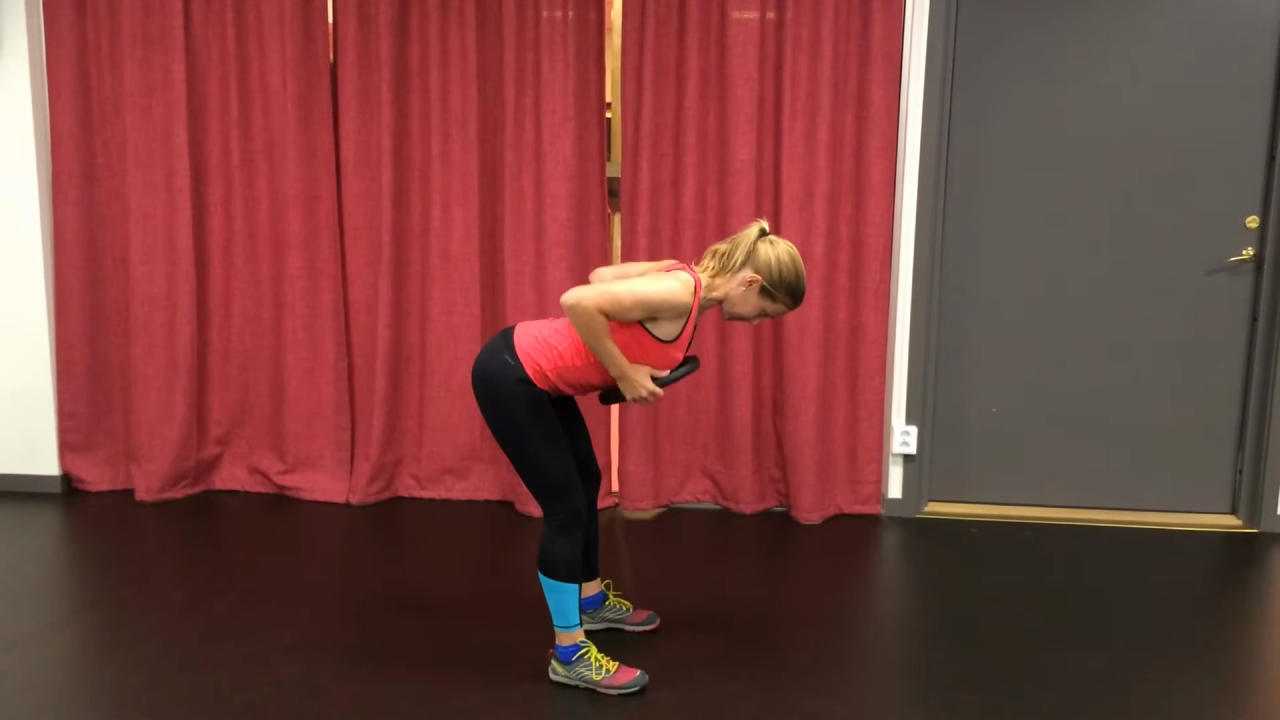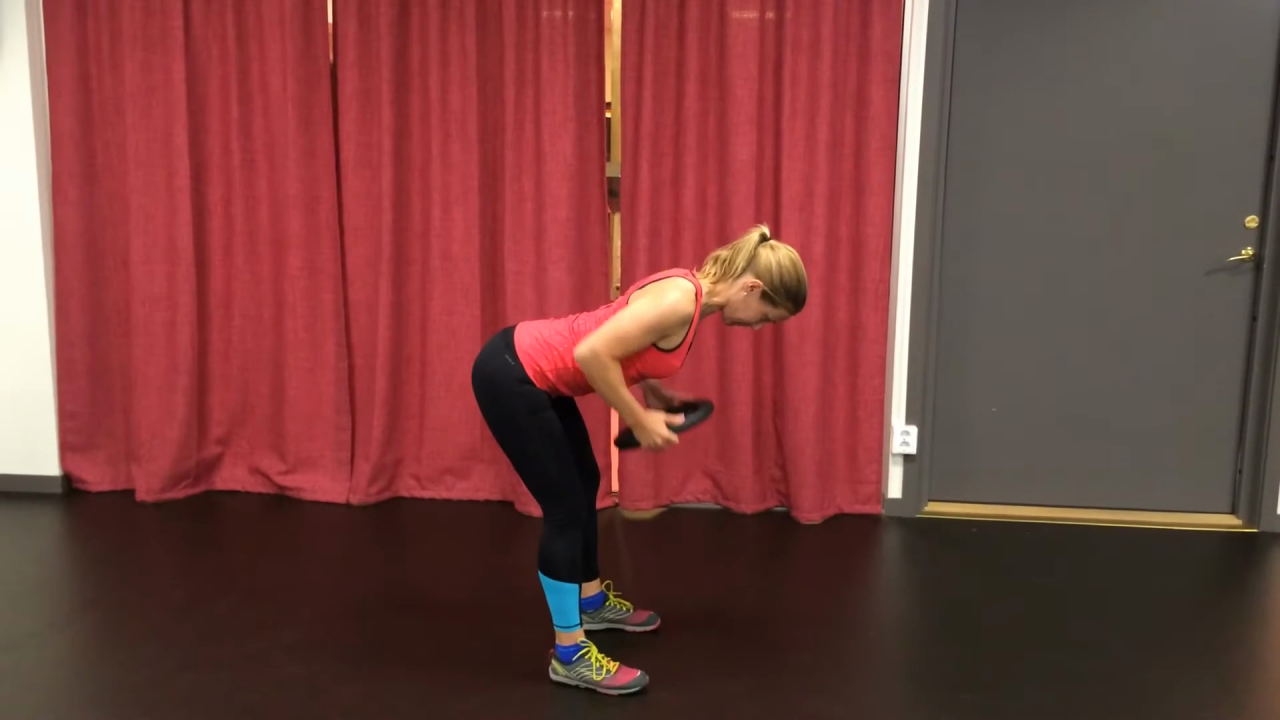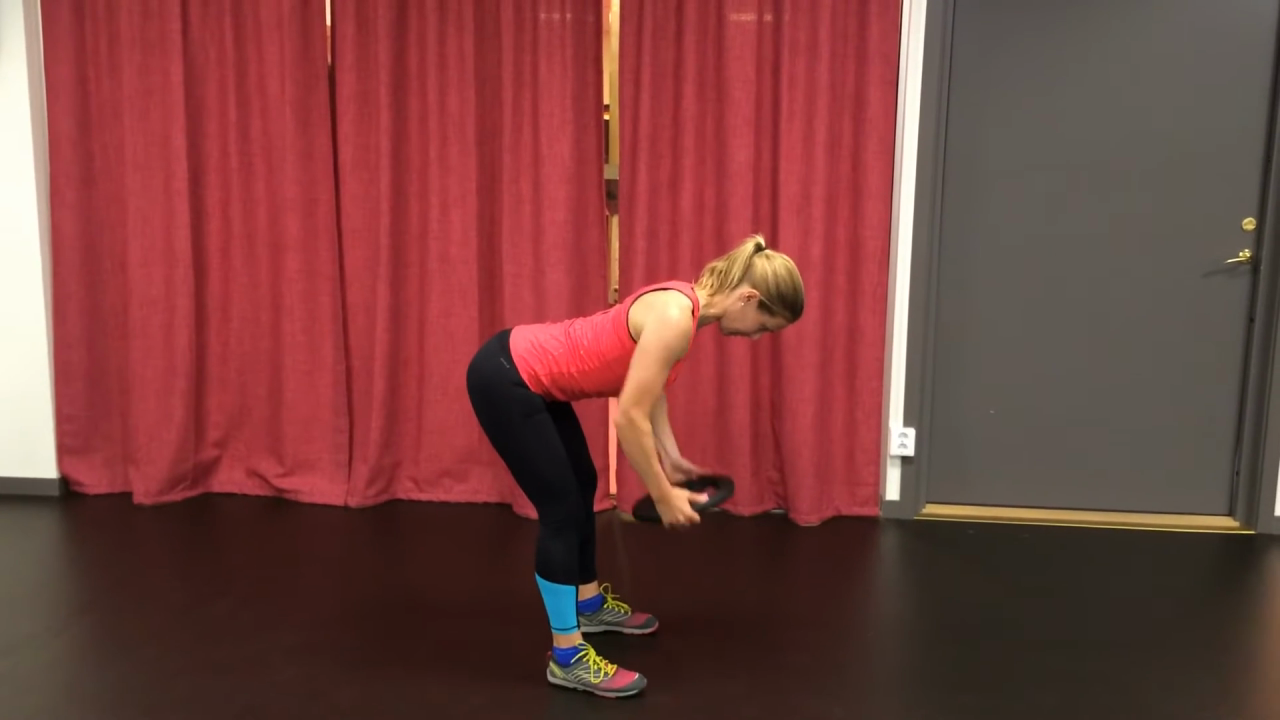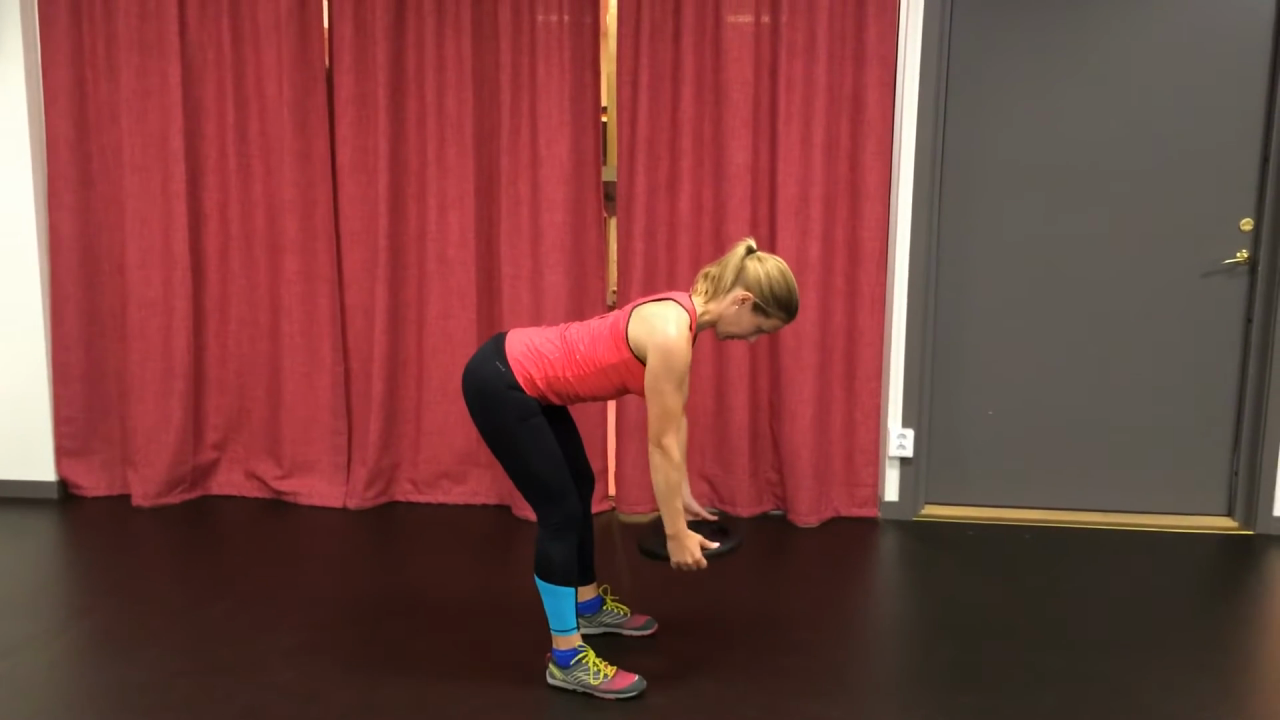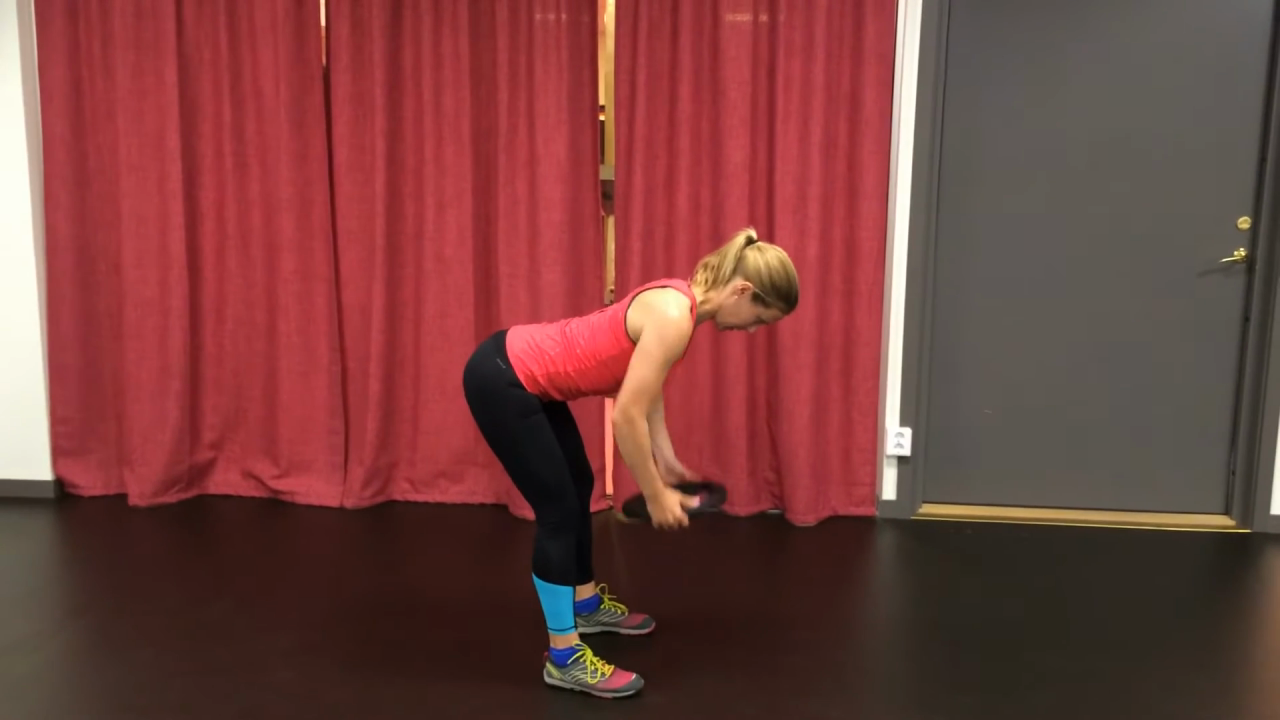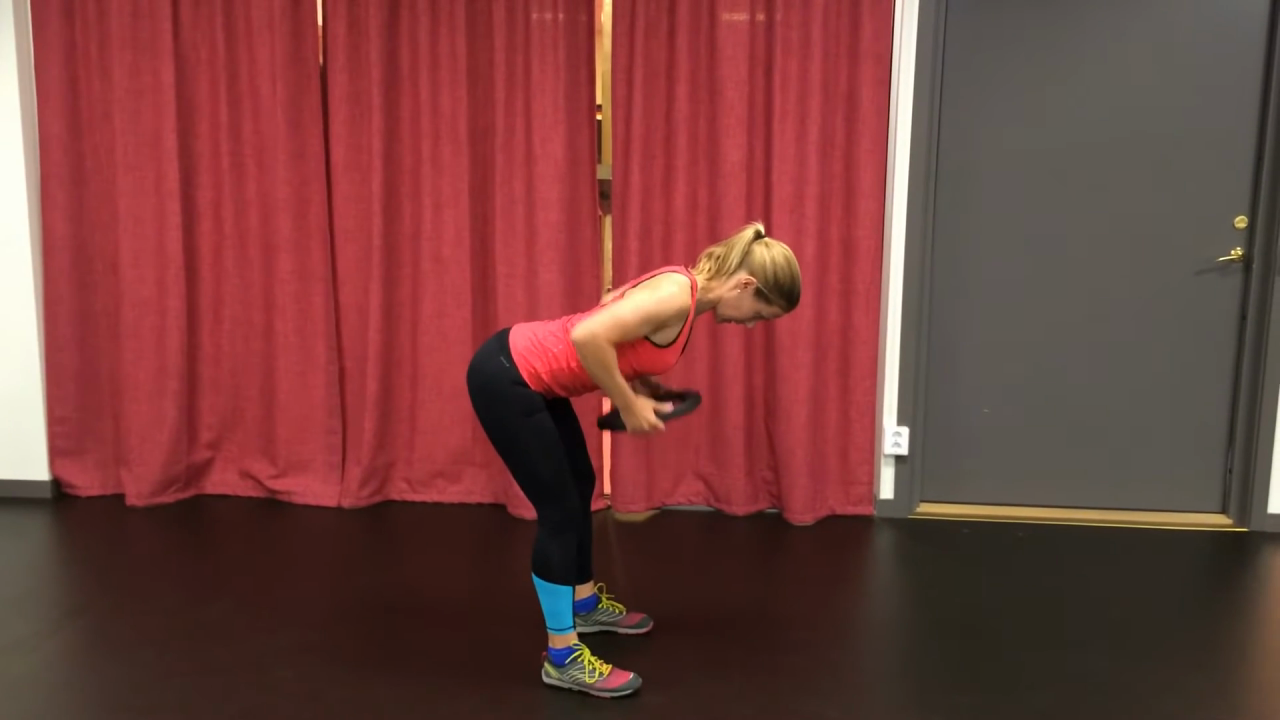
dt=0.2s
person 1, frame 1
left shoulder: (684, 279)
right shoulder: (677, 293)
left elbow: (600, 276)
right elbow: (577, 300)
left wrist: (636, 360)
right wrist: (625, 374)
left hip: (534, 369)
right hip: (510, 375)
left knee: (586, 484)
right knee: (566, 507)
left ankle: (592, 601)
right ankle: (569, 654)
person 1, frame 2
left shoulder: (688, 288)
right shoulder: (679, 302)
right elbow: (591, 354)
left wrist: (652, 393)
right wrist: (640, 422)
left hip: (533, 369)
right hip: (510, 375)
left knee: (585, 483)
right knee: (565, 506)
left ankle: (592, 602)
right ankle: (569, 654)
person 1, frame 3
left shoulder: (685, 303)
right shoulder: (675, 317)
left elbow: (640, 376)
right elbow: (629, 419)
left wrist: (669, 454)
right wrist: (665, 496)
left hip: (529, 371)
right hip: (504, 377)
left knee: (581, 486)
right knee: (562, 508)
left ankle: (590, 604)
right ankle: (567, 657)
person 1, frame 4
left shoulder: (682, 313)
right shoulder: (672, 333)
left elbow: (670, 425)
right elbow: (661, 444)
left wrist: (682, 496)
right wrist: (677, 534)
left hip: (524, 374)
right hip: (500, 381)
left knee: (579, 488)
right knee: (560, 511)
left ankle: (589, 606)
right ankle: (567, 659)
person 1, frame 5
left shoulder: (681, 304)
right shoulder: (673, 318)
left elbow: (647, 389)
right elbow: (627, 418)
left wrist: (666, 459)
right wrist: (656, 497)
left hip: (525, 372)
right hip: (500, 379)
left knee: (579, 487)
right knee: (559, 510)
left ankle: (587, 605)
right ankle: (564, 658)
person 1, frame 6
left shoulder: (683, 287)
right shoulder: (677, 297)
right elbow: (584, 336)
left wrist: (641, 387)
right wrist: (630, 403)
left hip: (529, 371)
right hip: (505, 377)
left knee: (580, 486)
right knee: (560, 509)
left ankle: (585, 604)
right ankle: (562, 657)
